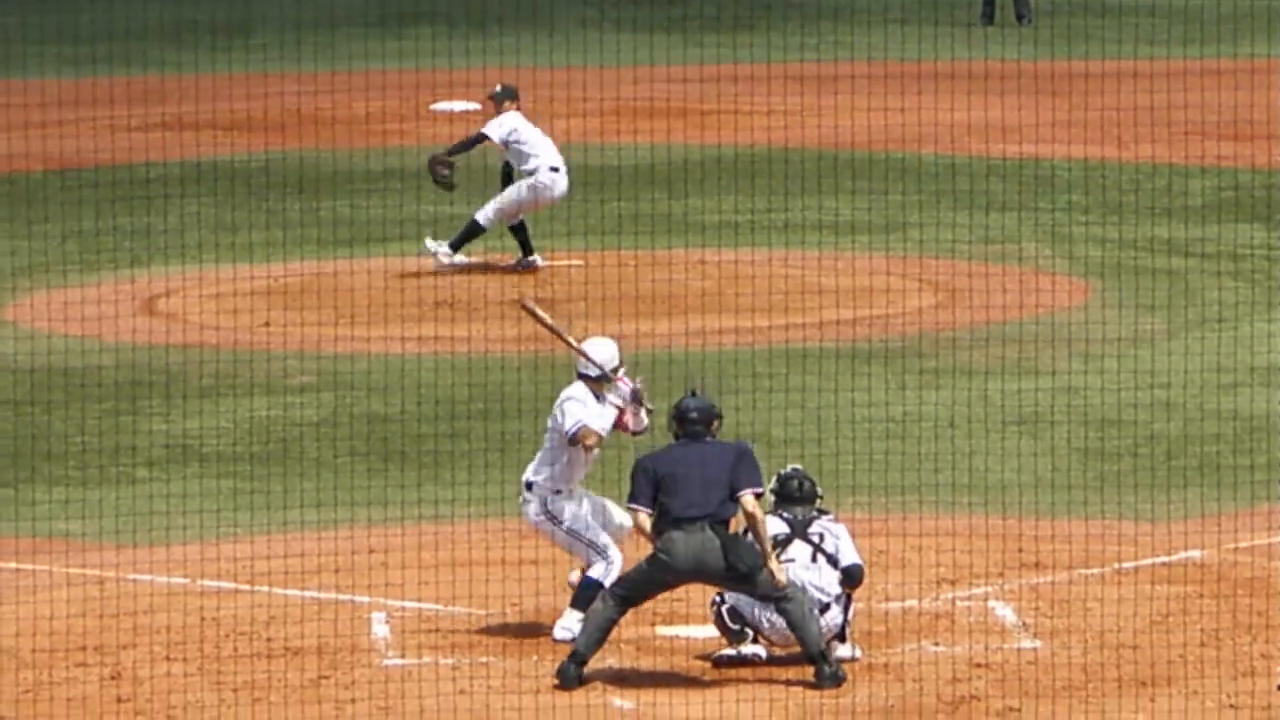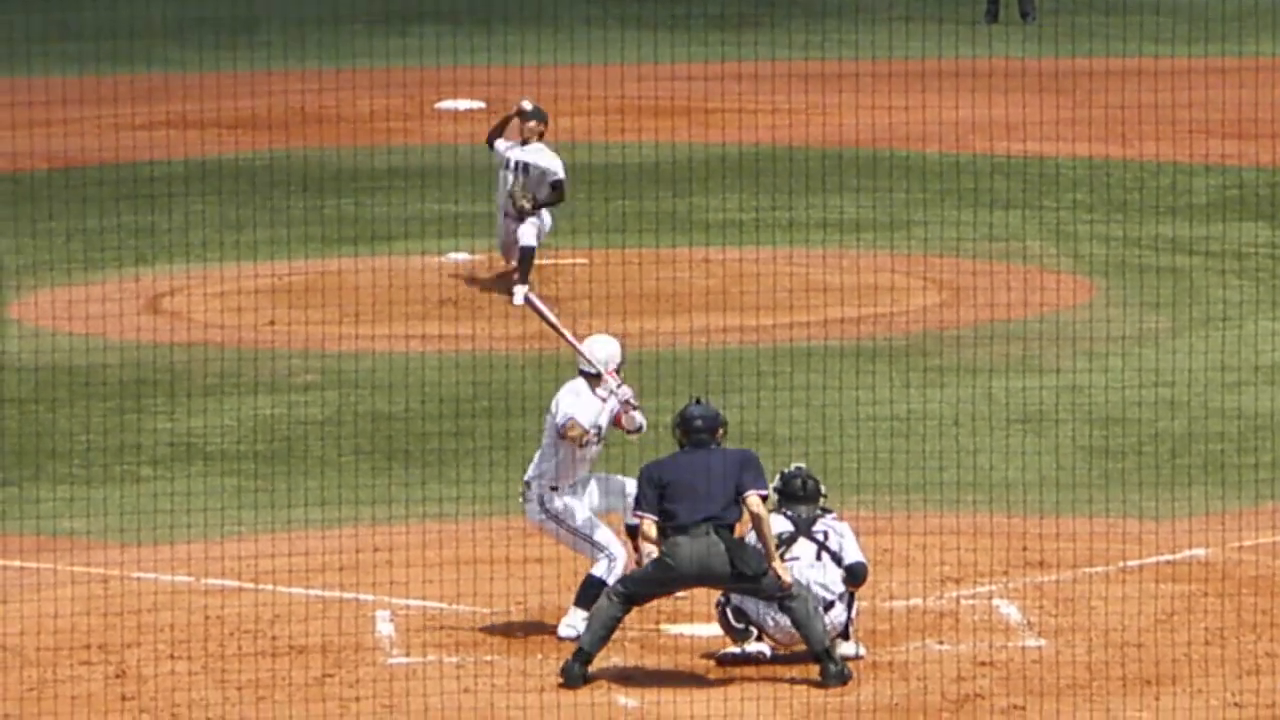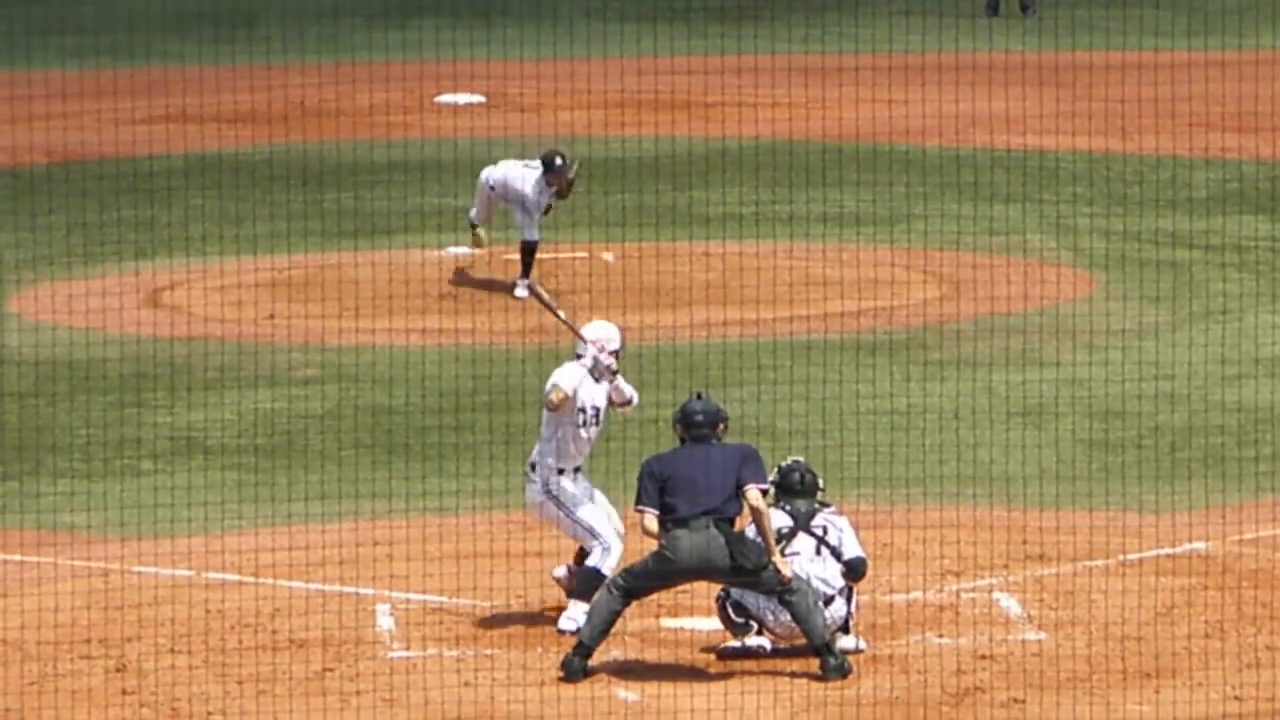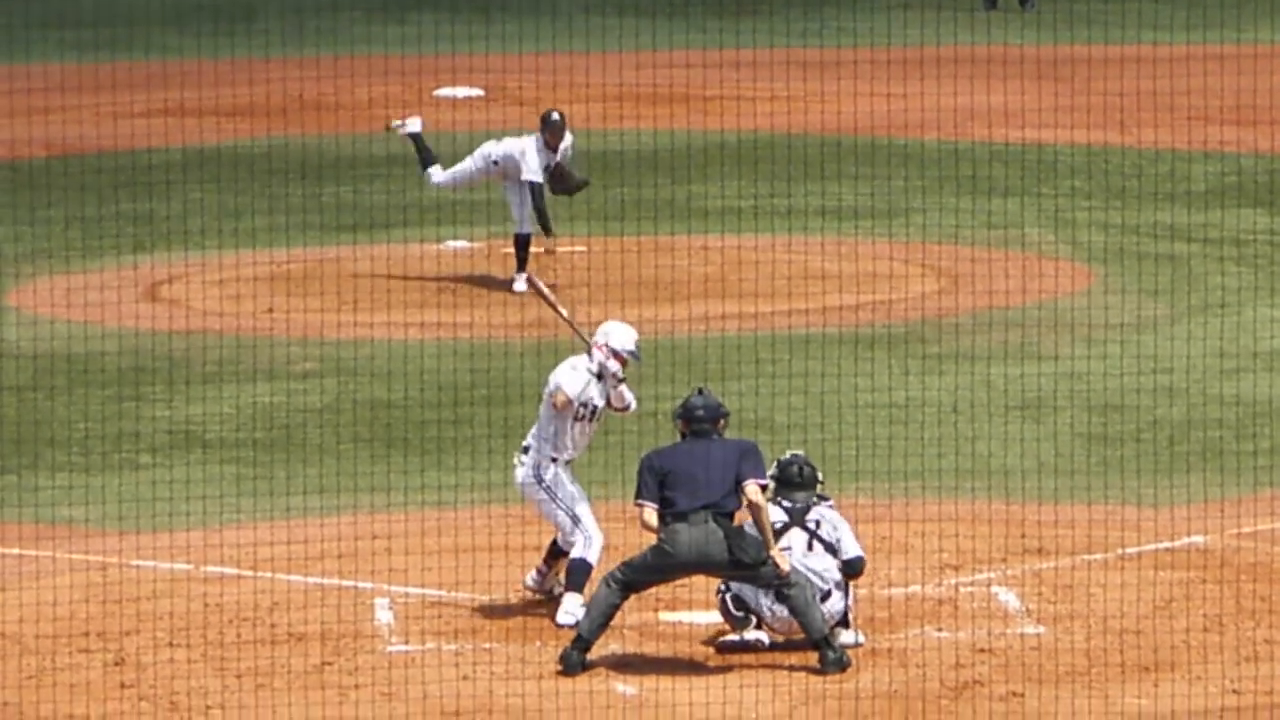
dt=0.3s
person 1, frame 1
left shoulder: (600, 398)
right shoulder: (574, 400)
left elbow: (636, 428)
right elbow: (589, 441)
left wrist: (636, 407)
right wrist: (615, 401)
left hip: (563, 493)
right hip: (546, 500)
left knee: (620, 524)
right knee: (609, 559)
left ankle: (587, 583)
right ankle: (569, 625)
person 1, frame 2
left shoulder: (604, 395)
right shoulder: (571, 393)
left elbow: (635, 428)
right elbow: (572, 433)
left wrist: (628, 405)
right wrist: (601, 396)
left hip: (576, 487)
right hip: (549, 499)
left knee: (634, 493)
right knee: (613, 556)
right ankle: (574, 623)
person 1, frame 3
left shoulder: (600, 379)
right shoulder: (567, 373)
left elbow: (628, 400)
right elbow: (553, 401)
left wrist: (612, 374)
right wrist: (586, 364)
left hip: (570, 477)
right hip: (550, 482)
left knee: (613, 527)
right knee: (608, 545)
left ankle: (572, 575)
right ankle: (574, 616)
person 1, frame 4
left shoulder: (604, 377)
right shoulder: (572, 368)
left elbow: (626, 406)
right elbow: (559, 402)
left wrist: (616, 380)
right wrist: (590, 368)
left hip: (557, 467)
right hip: (540, 468)
left knee: (574, 527)
right knee: (589, 537)
left ankle: (542, 579)
right ankle: (571, 609)
person 2, frame 1
left shoulder: (651, 461)
right shoulder: (737, 452)
left elbow: (641, 521)
right elbow: (750, 508)
right wrist: (769, 558)
left hip: (672, 548)
right hip: (718, 547)
left knee: (614, 597)
right knee: (786, 592)
left ankle: (573, 666)
right ankle: (825, 667)
person 2, frame 2
left shoulder: (655, 469)
right shoulder: (742, 459)
left elbow: (647, 529)
right elbow: (756, 509)
right wrist: (774, 559)
left hip: (676, 555)
right hip: (722, 552)
left knee: (619, 595)
right knee: (791, 592)
left ankle: (578, 664)
right ankle: (830, 665)
person 2, frame 3
left shoulder: (656, 464)
right shoulder: (743, 453)
left elbow: (648, 523)
right elbow: (756, 502)
right wrist: (774, 554)
left hip: (676, 548)
right hip: (722, 546)
left knee: (617, 589)
right knee: (791, 586)
left ankle: (578, 659)
right ankle: (830, 659)
person 2, frame 4
left shoulder: (656, 458)
right shoulder: (743, 449)
left elbow: (647, 518)
right elbow: (755, 498)
right wrist: (771, 548)
left hip: (675, 543)
right hip: (720, 540)
left knee: (617, 583)
right knee: (788, 580)
left ankle: (576, 652)
right ankle: (829, 652)
person 3, frame 1
left shoulder: (763, 527)
right shoulder: (834, 528)
right elbow: (855, 577)
left hip: (777, 626)
right hip: (825, 625)
left knee: (722, 602)
right knee: (844, 589)
left ankle: (746, 644)
right ankle: (839, 644)
person 3, frame 2
left shoulder: (766, 525)
right shoulder: (837, 526)
right elbow: (858, 574)
left hip: (781, 625)
right hip: (829, 624)
left knee: (727, 602)
right knee: (846, 588)
left ankle: (751, 642)
right ankle: (842, 641)
person 3, frame 3
right shoulder: (836, 521)
right elbow: (857, 569)
left hip: (781, 620)
right hip: (828, 618)
left knee: (727, 595)
right knee: (845, 581)
left ankle: (752, 637)
right ankle: (842, 635)
person 3, frame 4
right shoulder: (831, 517)
right elbow: (855, 568)
left hip: (778, 615)
right hip: (827, 613)
left knee: (727, 589)
right knee: (842, 577)
left ankle: (749, 630)
right ankle: (842, 630)
person 4, frame 1
left shoulder: (507, 120)
right shoulder: (516, 126)
left elbow: (476, 140)
right elbow: (508, 169)
left wrist: (445, 154)
right wrist: (504, 199)
left hip: (545, 180)
right hip: (555, 180)
left knee: (492, 210)
right knee: (508, 210)
left ankle: (450, 251)
right ankle: (529, 257)
person 4, frame 2
left shoulder: (549, 158)
right shoulder: (508, 148)
left elbow: (560, 194)
right elbow: (490, 140)
left wrist: (533, 205)
right wrist: (509, 117)
left hip: (535, 216)
right hip: (509, 216)
left knee: (527, 236)
right knee: (509, 254)
left ankle: (521, 286)
person 4, frame 3
left shoulder: (560, 169)
right shoulder: (536, 190)
left wrist: (565, 189)
right hip: (493, 182)
left knee: (530, 229)
right knee: (481, 215)
left ankle: (523, 280)
right ankle: (475, 227)
person 4, frame 4
left shoulder: (566, 140)
right shoulder: (533, 152)
left elbow: (553, 168)
right elbow: (537, 195)
right wrist: (548, 232)
left hip: (513, 173)
right hip: (493, 157)
left knee: (525, 223)
right knee: (438, 179)
left ankle: (520, 274)
right ankle: (413, 130)
